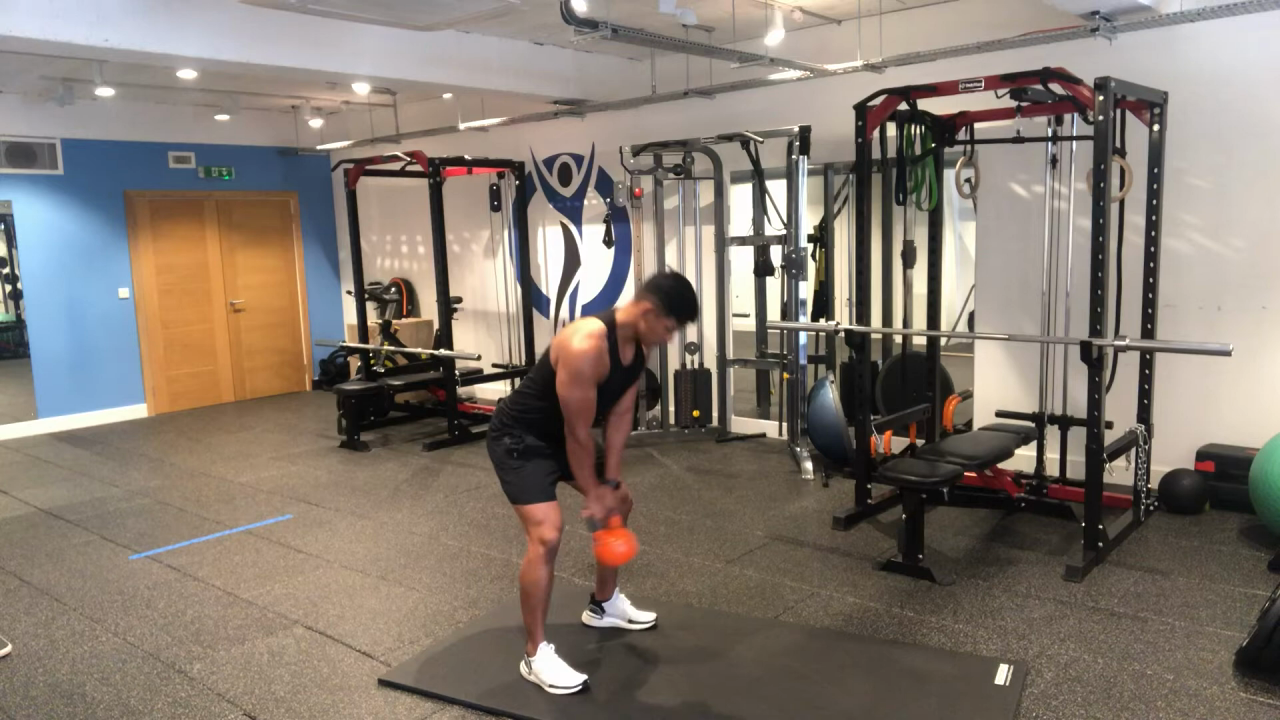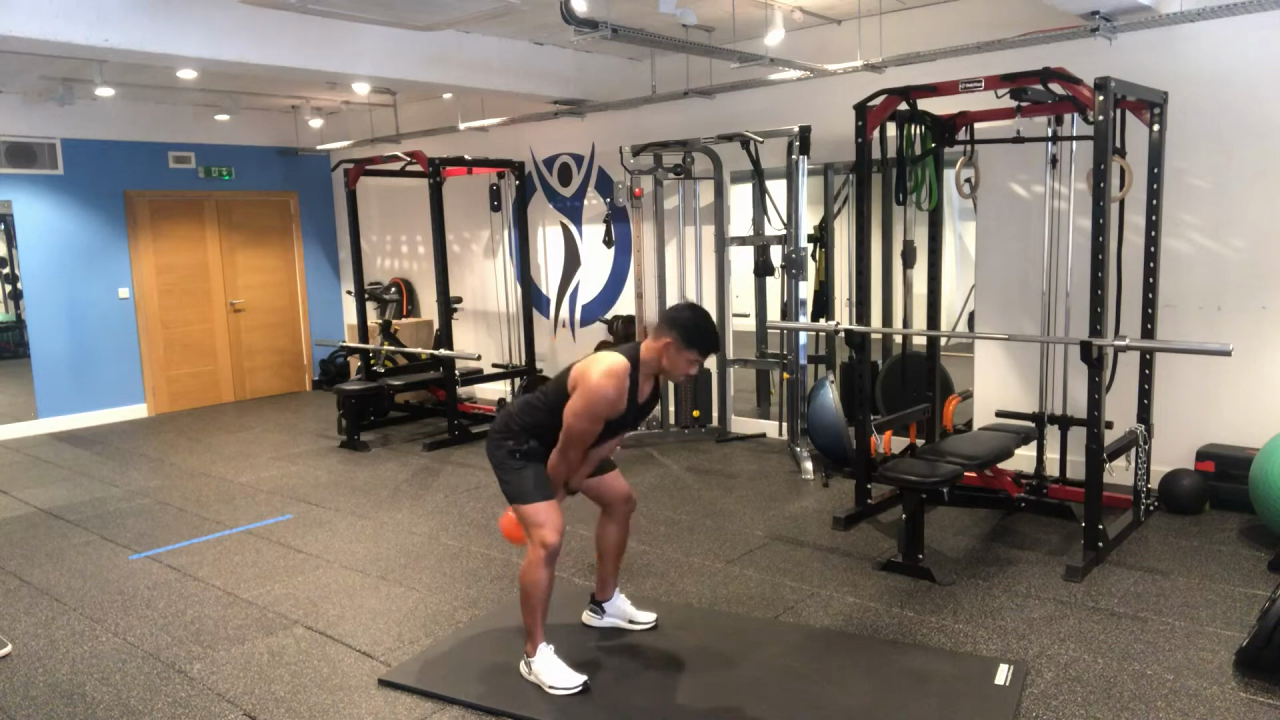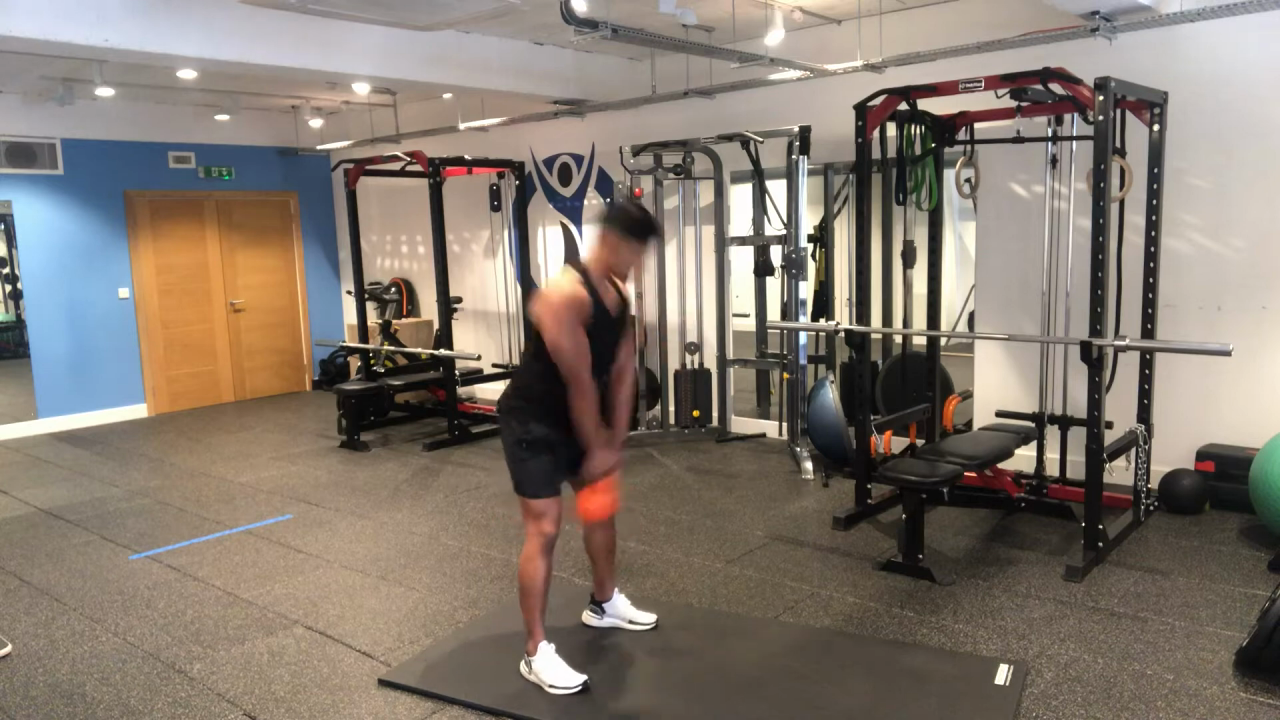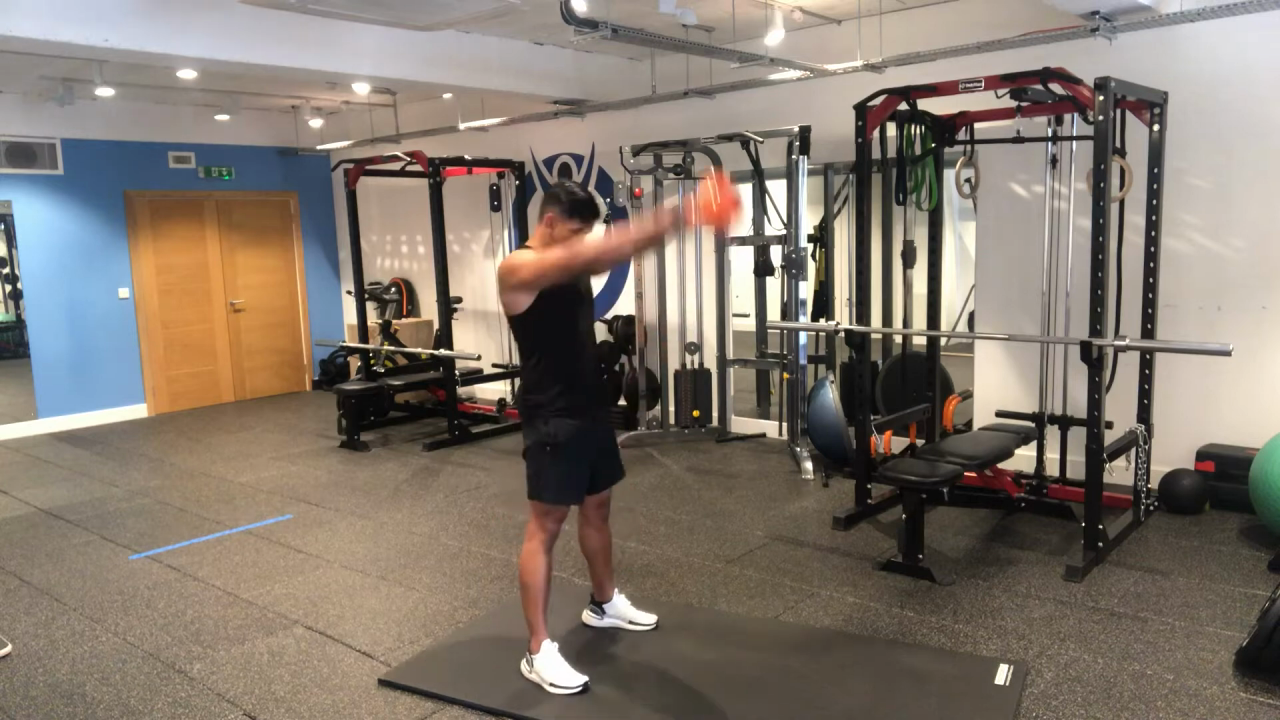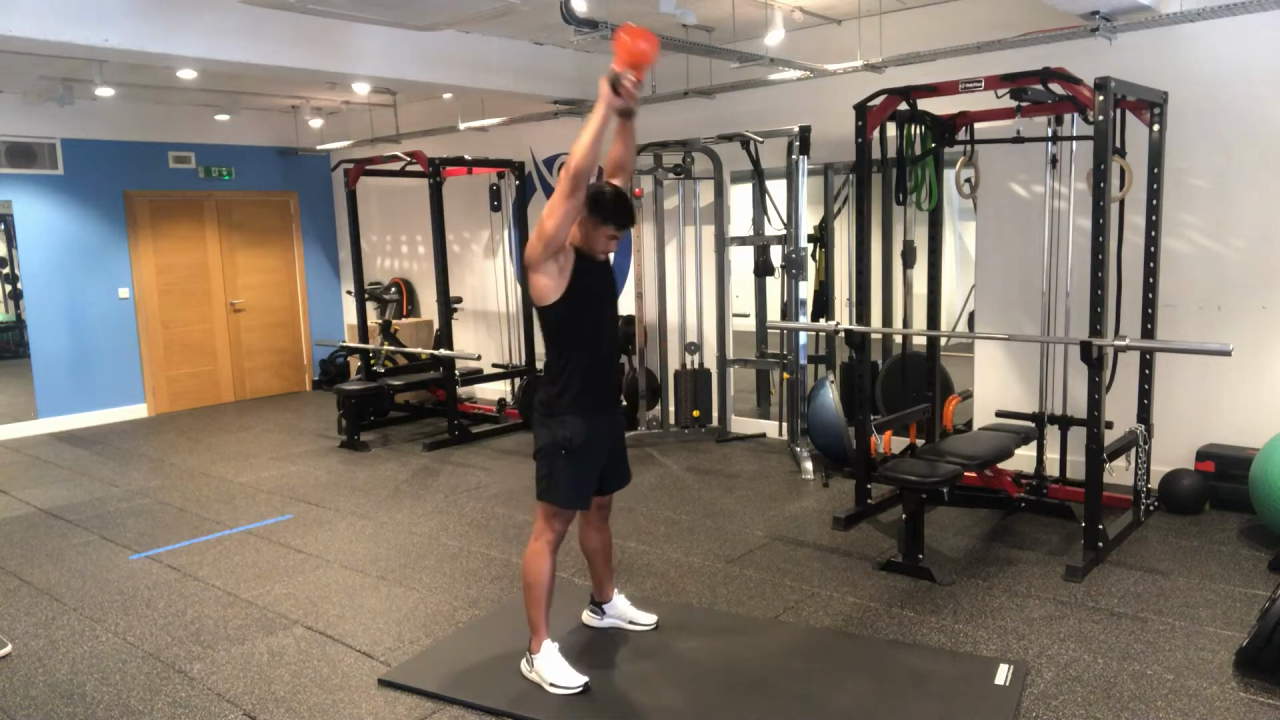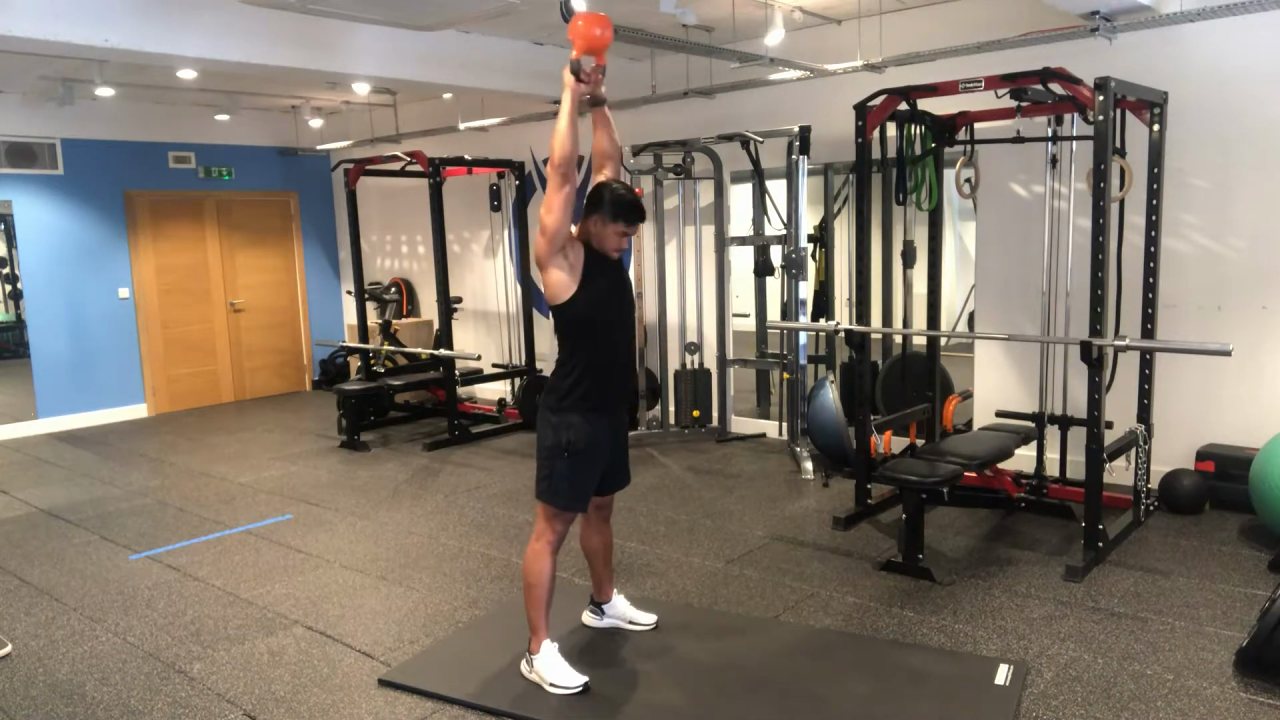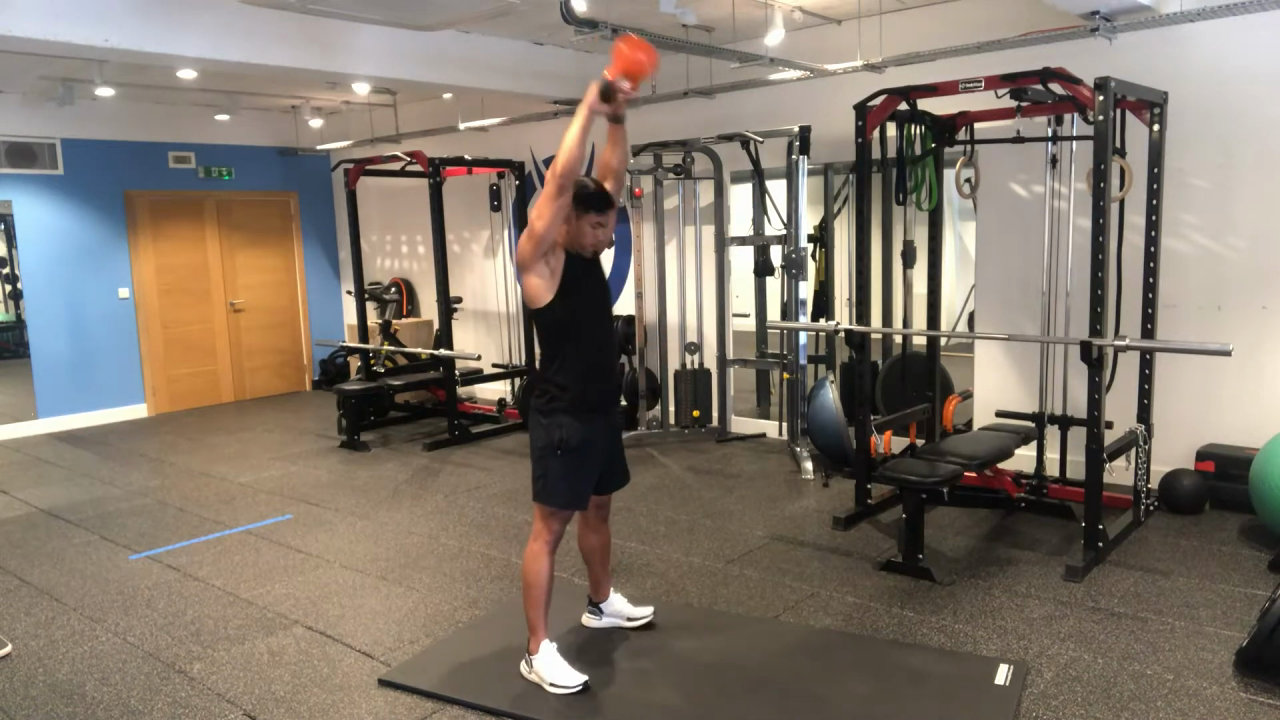
dt=0.3s
person 1, frame 1
left shoulder: (637, 344)
right shoulder: (587, 346)
left elbow: (620, 415)
right elbow: (578, 431)
left wrist: (612, 479)
right wrist: (592, 494)
left hip: (564, 433)
right hip: (520, 437)
left knee: (619, 502)
right knee: (547, 534)
left ankle: (604, 603)
right ankle: (535, 654)
person 1, frame 2
left shoulder: (651, 377)
right shoulder: (606, 382)
left elbow: (608, 439)
right elbow: (567, 453)
left wrist: (573, 484)
right wrist: (553, 497)
left hip: (568, 443)
right hip: (519, 442)
left knee: (621, 500)
right knee: (548, 538)
left ankle: (604, 603)
right ankle: (536, 655)
person 1, frame 3
left shoulder: (616, 295)
right shoulder: (567, 295)
left elbow: (623, 373)
right elbow: (579, 383)
left wrist: (614, 442)
right wrist: (594, 450)
left hip: (579, 418)
right hip: (531, 420)
right knee: (544, 529)
left ankle: (604, 603)
right ankle: (536, 653)
person 1, frame 4
left shoulder: (571, 263)
right shoulder: (520, 268)
left elbow: (612, 252)
right elbow: (584, 257)
left wrist: (664, 225)
right wrist: (655, 223)
left hip: (591, 409)
right hip: (552, 418)
left knee: (597, 508)
right knee: (545, 527)
left ankle: (604, 603)
right ankle: (538, 652)
person 1, frame 5
left shoulder: (597, 254)
right shoulder: (550, 259)
left elbow: (618, 173)
right elbow: (573, 183)
left wrist: (626, 114)
right wrist: (603, 109)
left hip: (605, 411)
right hip: (566, 417)
left knee: (598, 512)
right knee: (551, 527)
left ankle: (604, 604)
right ankle: (537, 652)
person 1, frame 6
left shoulder: (608, 252)
right shoulder: (561, 256)
left elbow: (608, 163)
right elbow: (562, 173)
left wrist: (597, 103)
right wrist: (570, 98)
left hip: (610, 412)
right hip: (572, 417)
left knee: (599, 512)
right knee: (553, 527)
left ankle: (603, 603)
right ankle: (538, 652)
person 1, frame 7
left shoulder: (586, 252)
right shoulder: (540, 257)
left elbow: (612, 177)
right elbow: (562, 180)
left wrist: (617, 118)
right wrist: (586, 111)
left hip: (603, 410)
right hip: (562, 419)
left knee: (598, 510)
right knee: (550, 527)
left ankle: (601, 603)
right ankle: (537, 652)
